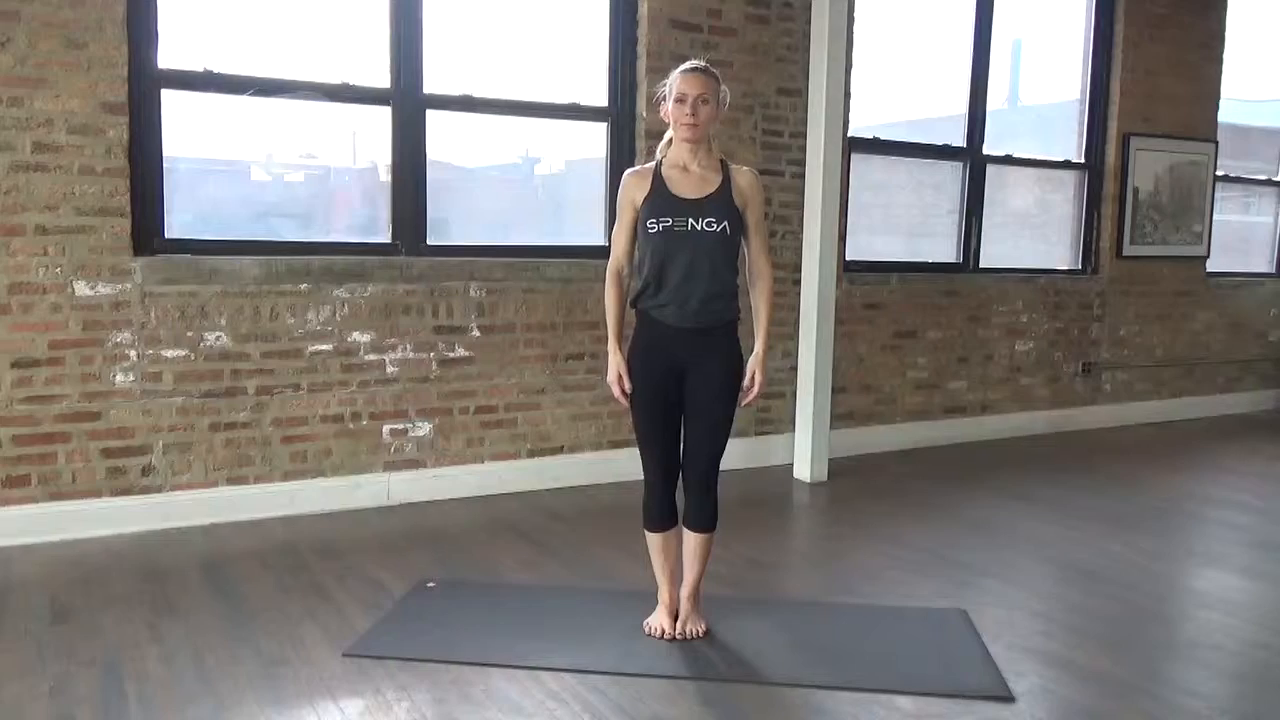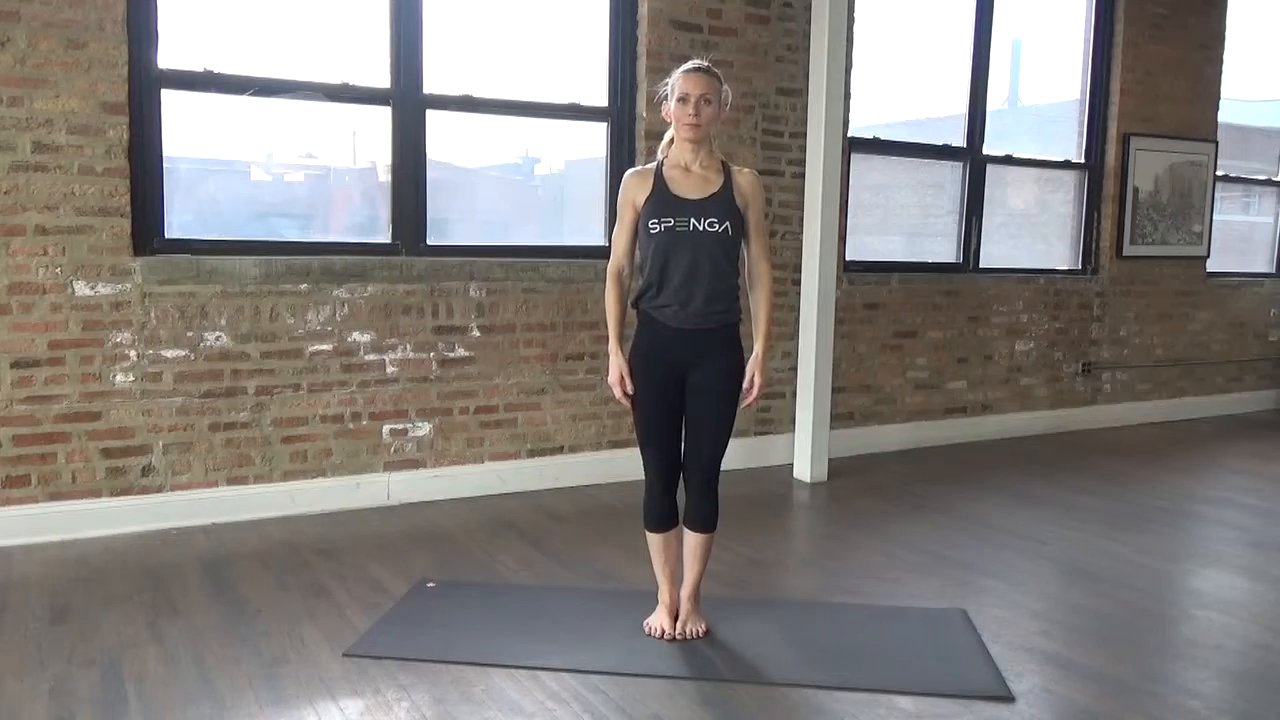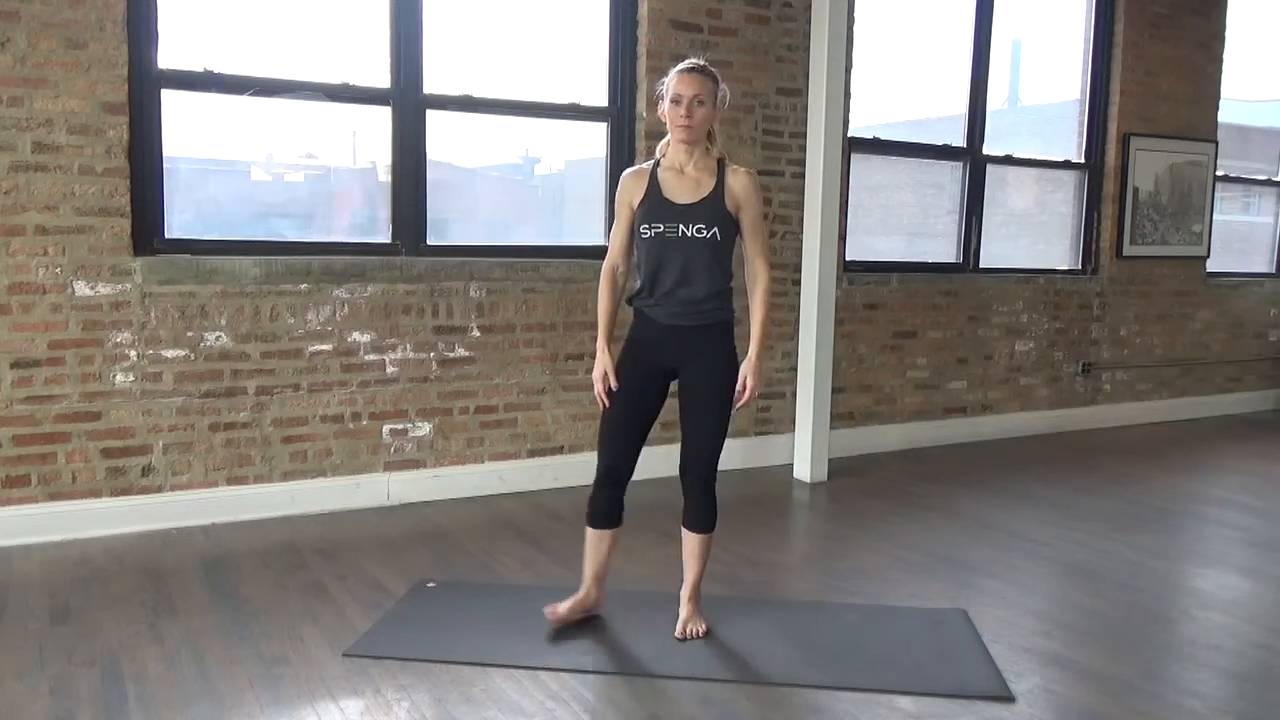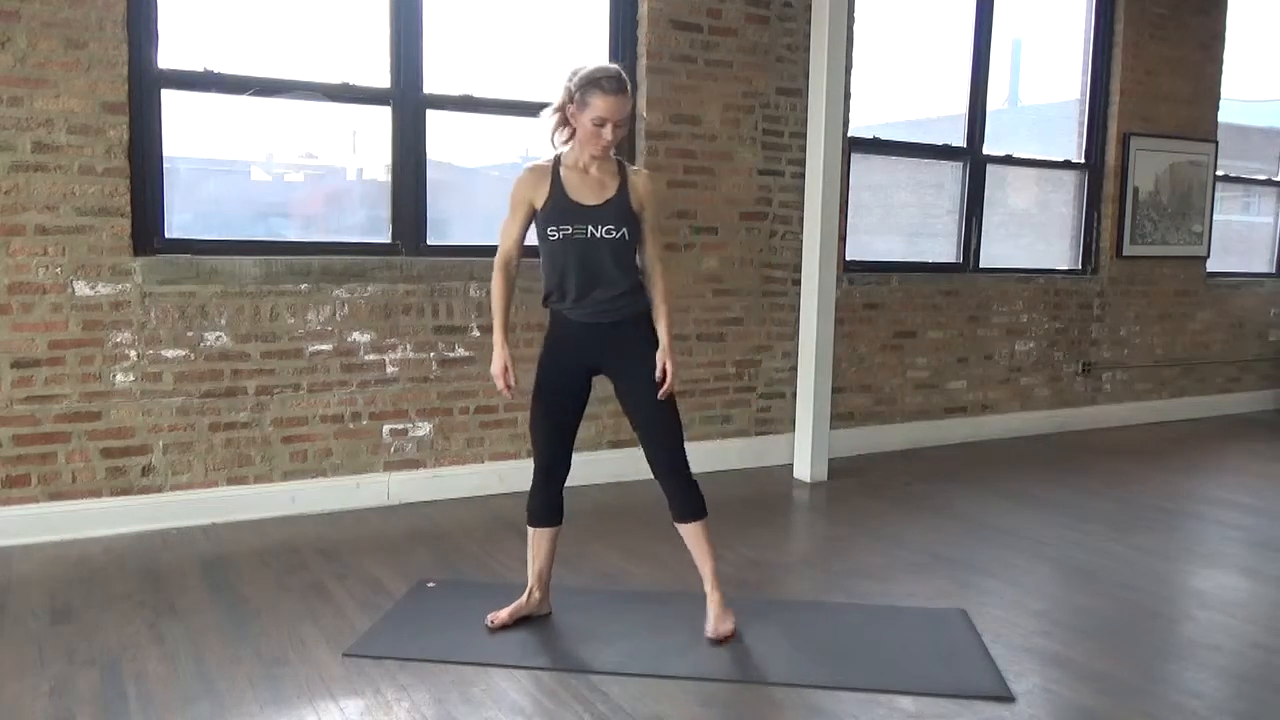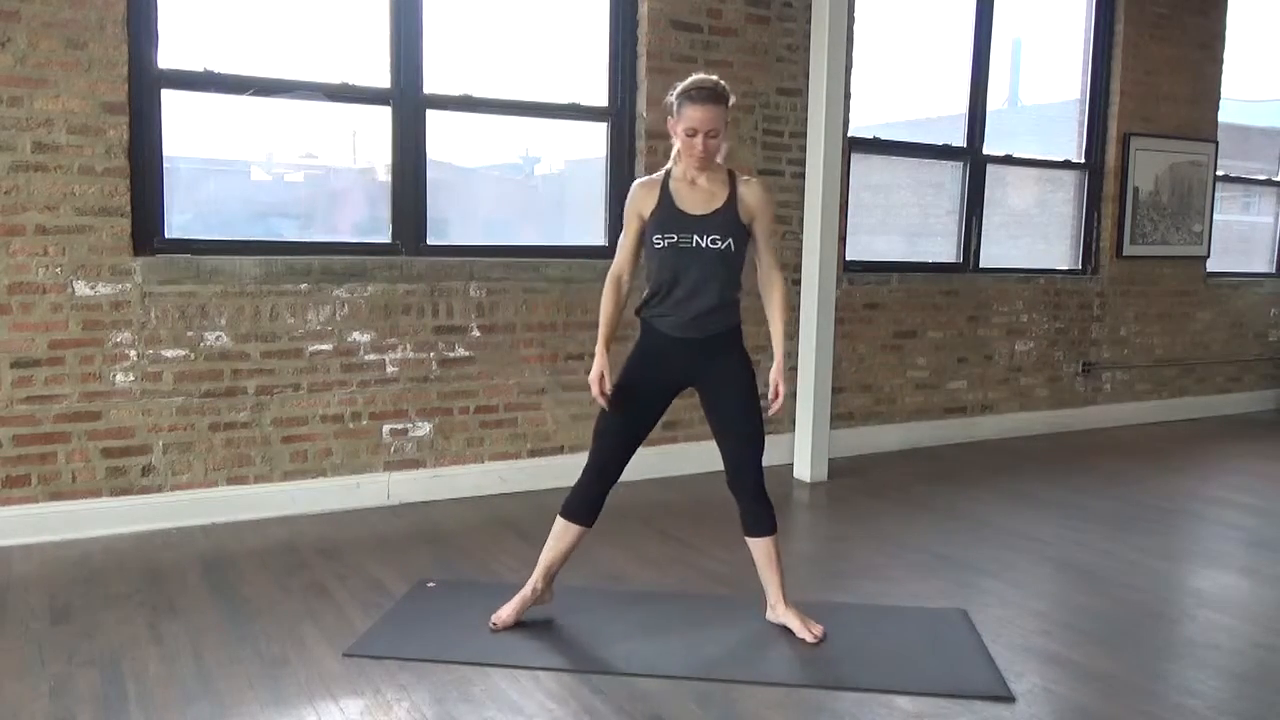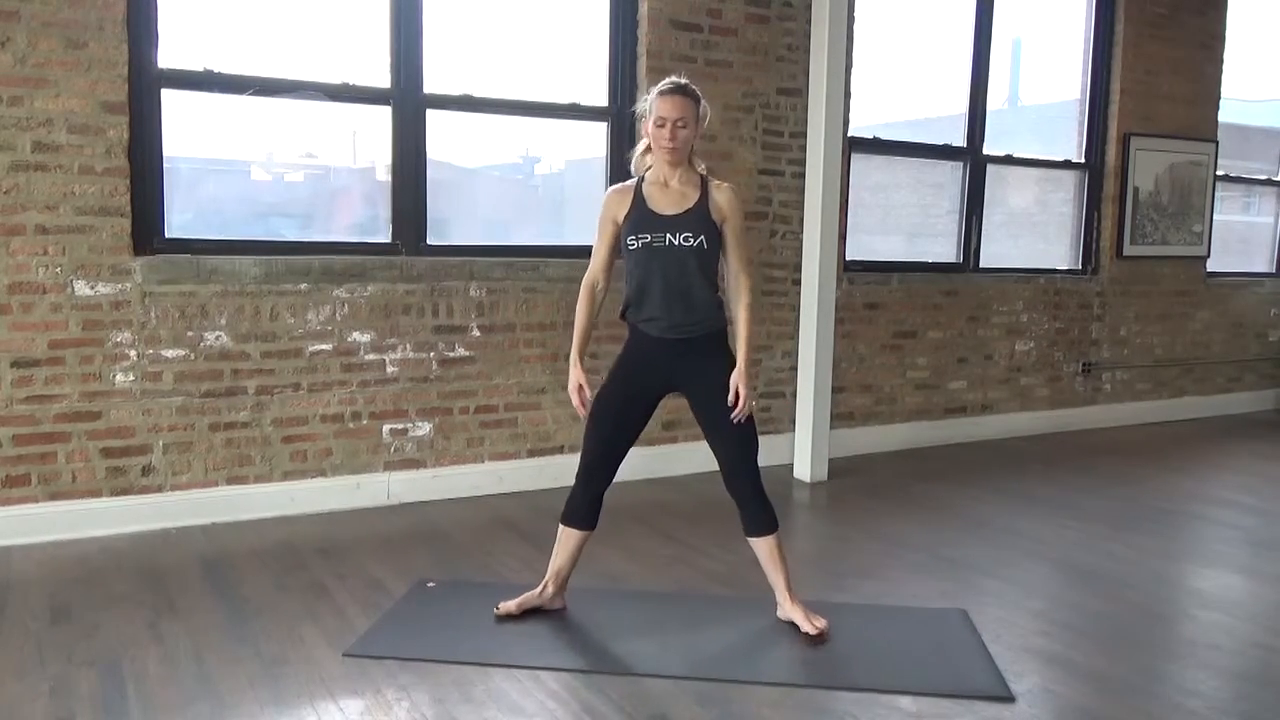
dt=0.7s
person 1, frame 1
left shoulder: (742, 183)
right shoulder: (638, 182)
left elbow: (759, 268)
right elbow: (618, 269)
left wrist: (760, 347)
right wrist: (614, 348)
left hip: (715, 346)
right hip: (654, 343)
left knee: (701, 475)
right knee: (659, 475)
left ankle: (691, 598)
right ankle: (665, 598)
person 1, frame 2
left shoulder: (743, 184)
right shoulder: (639, 182)
left elbow: (759, 270)
right elbow: (618, 270)
left wrist: (760, 348)
right wrist: (615, 349)
left hip: (717, 347)
right hip: (655, 344)
left knee: (702, 476)
right knee: (660, 475)
left ankle: (691, 598)
right ankle: (666, 597)
person 1, frame 3
left shoulder: (738, 183)
right shoulder: (635, 182)
left elbow: (758, 271)
right elbow: (613, 268)
left wrist: (753, 352)
right wrist: (602, 346)
left hip: (708, 343)
right hip: (646, 339)
left knee: (698, 476)
right knee: (611, 467)
left ankle: (690, 599)
right ankle: (589, 590)
person 1, frame 4
left shoulder: (637, 183)
right shoulder: (536, 181)
left elbow: (651, 264)
right elbow: (504, 262)
left wrist: (665, 340)
right wrist: (499, 342)
left hip: (629, 336)
right hip: (566, 337)
left knee: (670, 463)
right knee: (548, 466)
left ankle: (713, 593)
right ankle: (536, 593)
person 1, frame 5
left shoulder: (749, 195)
right shoulder: (646, 192)
left elbow: (770, 278)
right elbow: (620, 275)
left wrist: (779, 359)
right wrist: (601, 351)
left hip: (722, 352)
right hip: (658, 348)
left knee: (747, 478)
right knee: (600, 468)
left ankle: (778, 602)
right ankle: (537, 585)
person 1, frame 6
left shoulder: (721, 198)
right shoulder: (620, 199)
left elbow: (739, 284)
right elbow: (595, 281)
left wrist: (742, 364)
right wrist: (575, 360)
left hip: (706, 353)
right hip: (643, 352)
left knee: (744, 477)
right knee: (592, 471)
left ankle: (787, 600)
right ankle: (551, 588)
